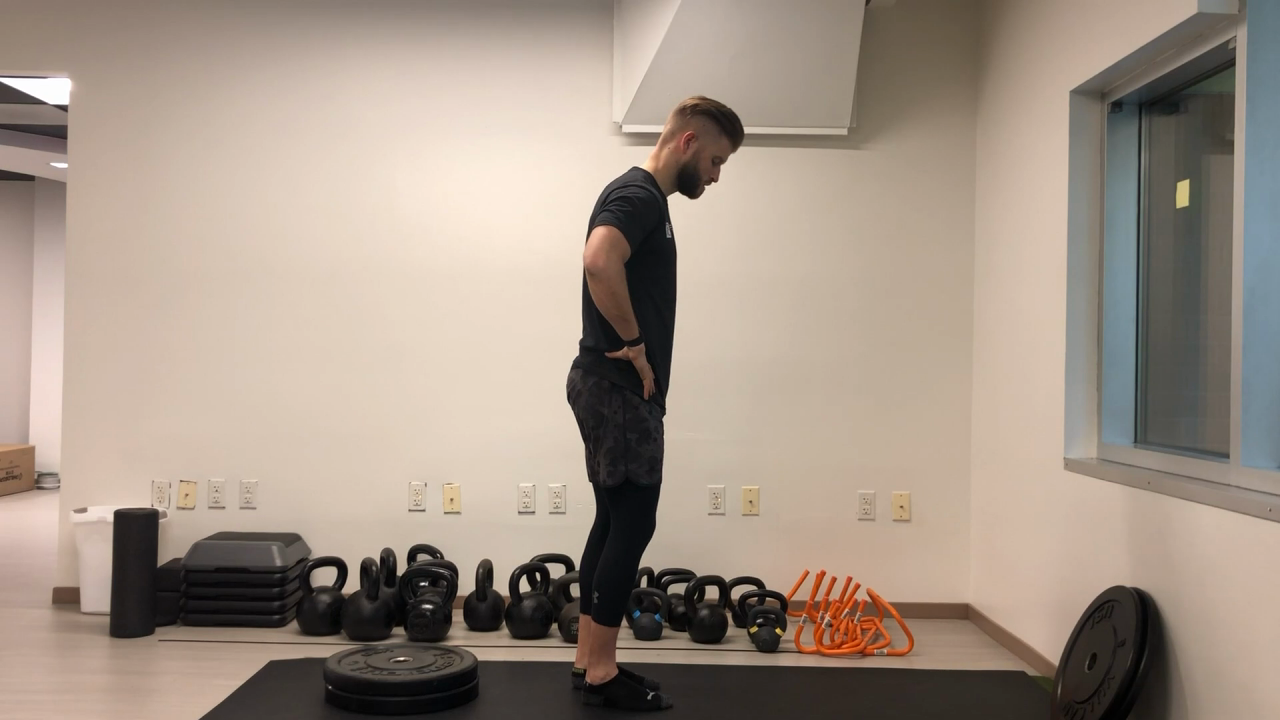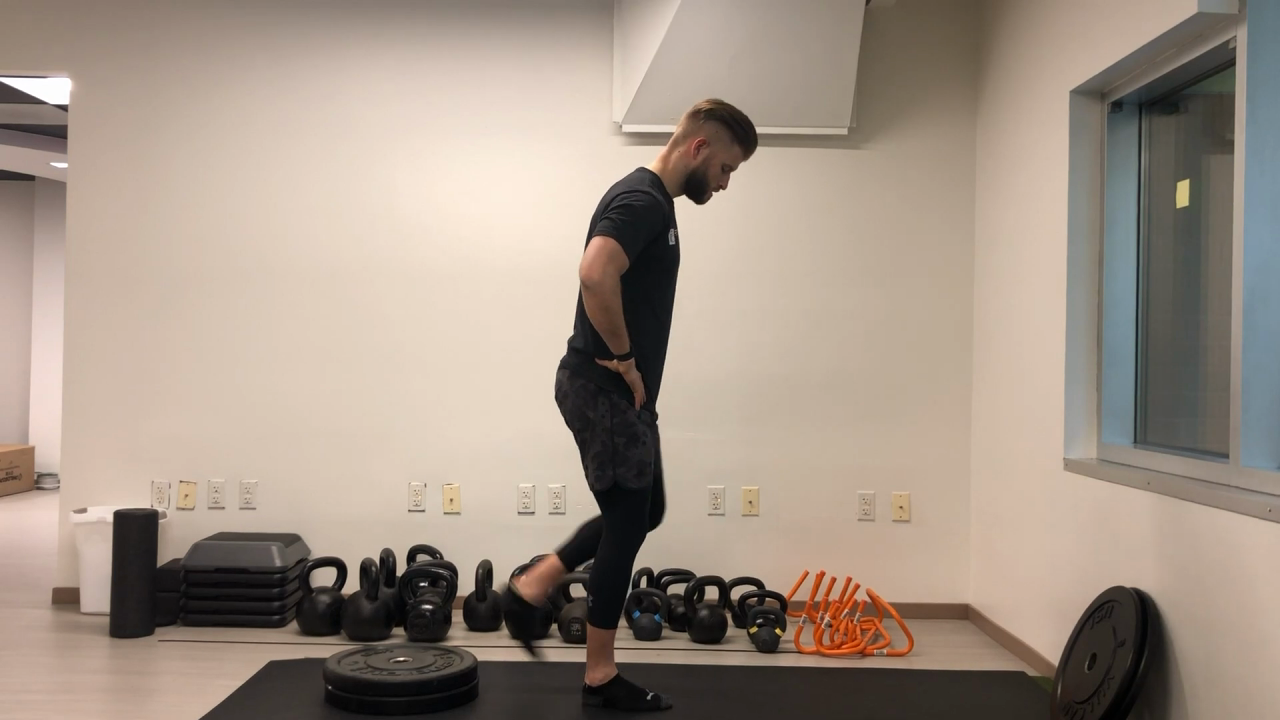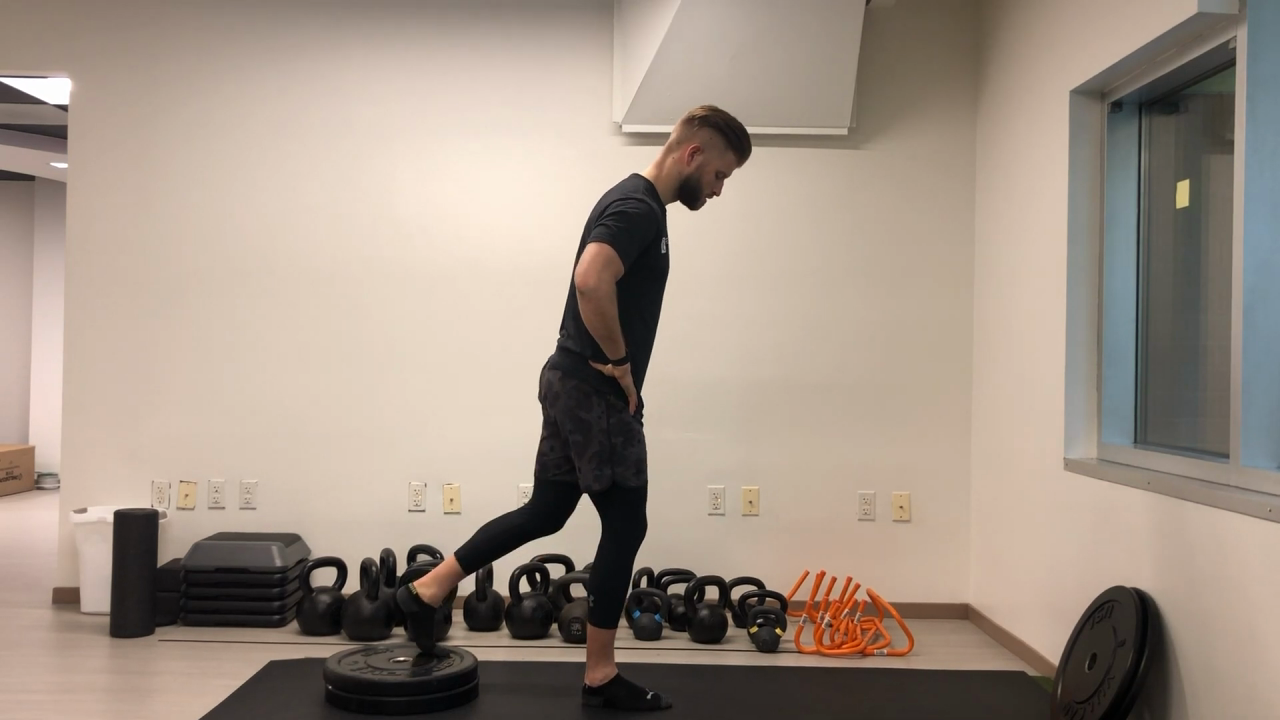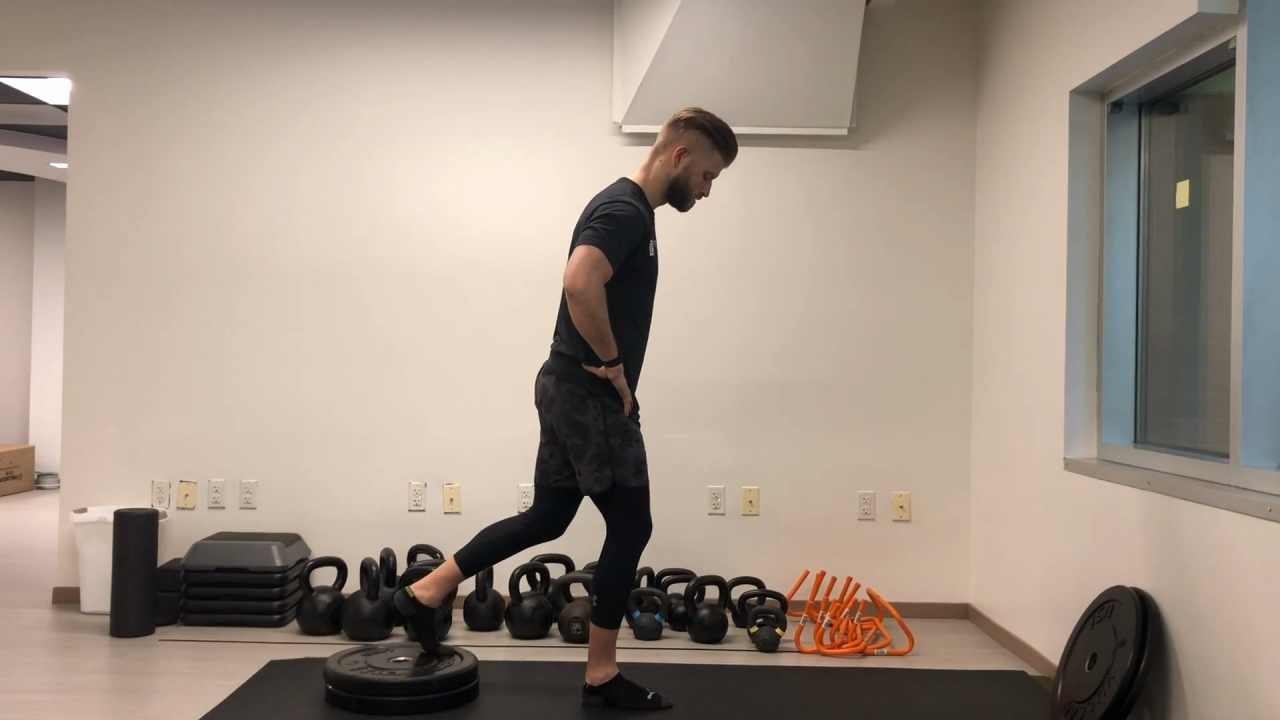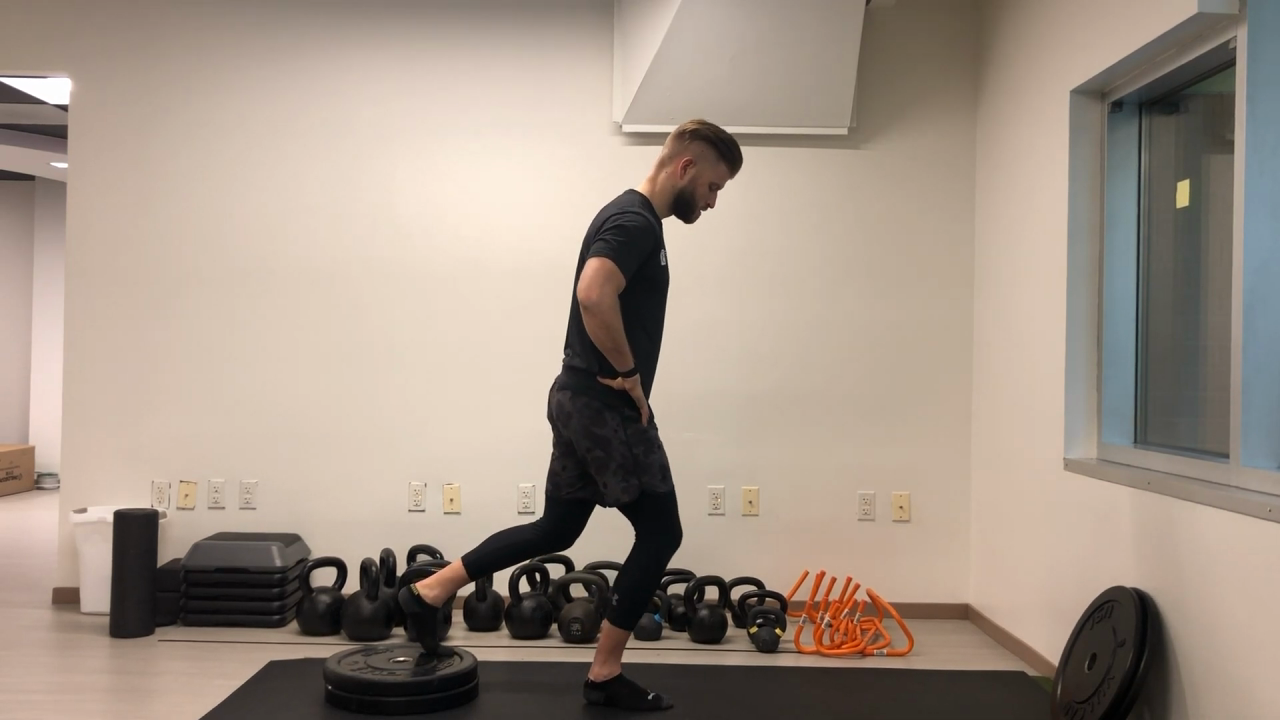
dt=0.7s
person 1, frame 1
left shoulder: (644, 197)
right shoulder: (636, 194)
right elbow: (599, 261)
right wrist: (634, 345)
left hip: (613, 385)
right hip: (618, 386)
left knee: (615, 521)
right knee: (633, 523)
left ankle: (589, 660)
right ankle: (602, 673)
person 1, frame 2
left shoulder: (655, 201)
right shoulder: (640, 200)
right elbow: (596, 274)
right wrist: (622, 360)
left hip: (610, 388)
right hip: (603, 387)
left knee: (638, 512)
right knee: (629, 523)
left ankle: (531, 588)
right ankle: (601, 676)
person 1, frame 3
left shoulder: (641, 205)
right shoulder: (636, 207)
right elbow: (592, 281)
right wrist: (619, 363)
left hip: (575, 383)
right hip: (594, 390)
left knee: (547, 510)
right knee: (625, 525)
left ankle: (426, 591)
right ankle: (600, 676)
person 1, frame 4
left shoulder: (629, 209)
right shoulder: (624, 210)
right elbow: (580, 283)
right wrist: (612, 365)
left hip: (570, 388)
right hip: (589, 393)
left knee: (547, 516)
right knee: (630, 526)
left ankle: (425, 594)
right ankle: (601, 676)
person 1, frame 5
left shoulder: (634, 219)
right shoulder: (635, 222)
right elbow: (593, 295)
right wrist: (629, 374)
left hip: (582, 398)
right hip: (604, 406)
left knee: (556, 528)
right knee: (660, 532)
left ankle: (428, 592)
right ankle: (605, 675)
